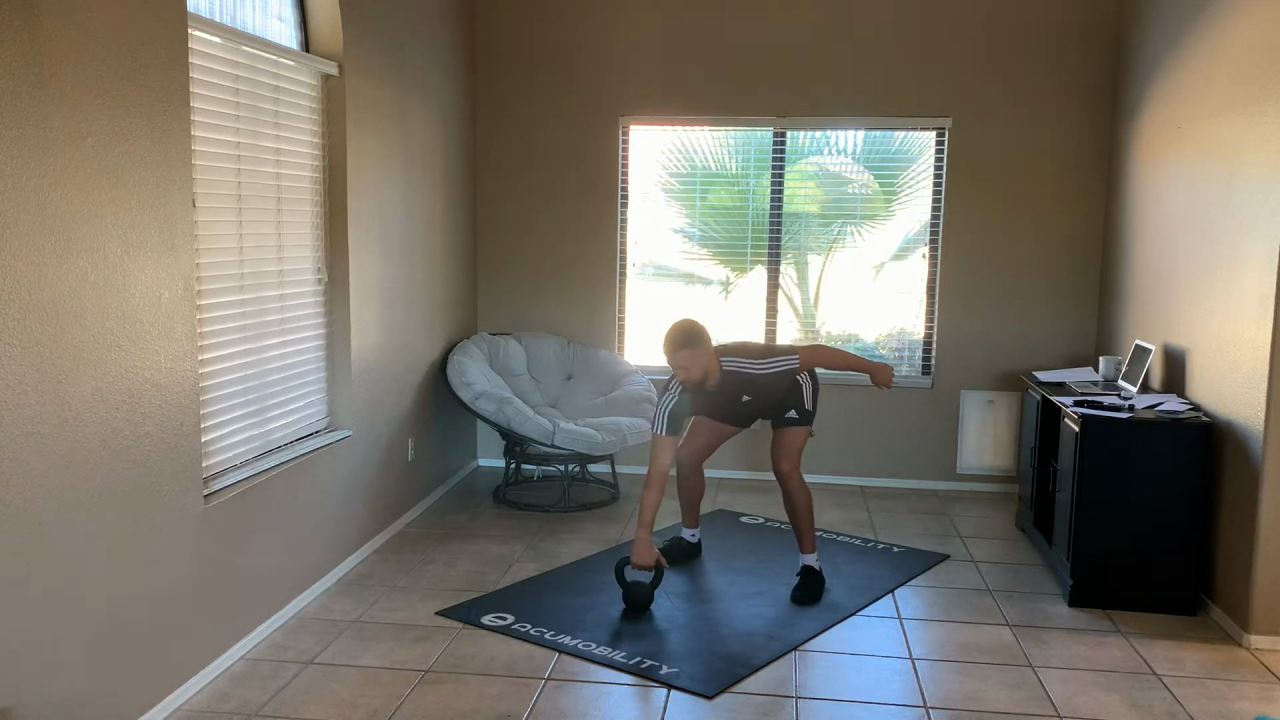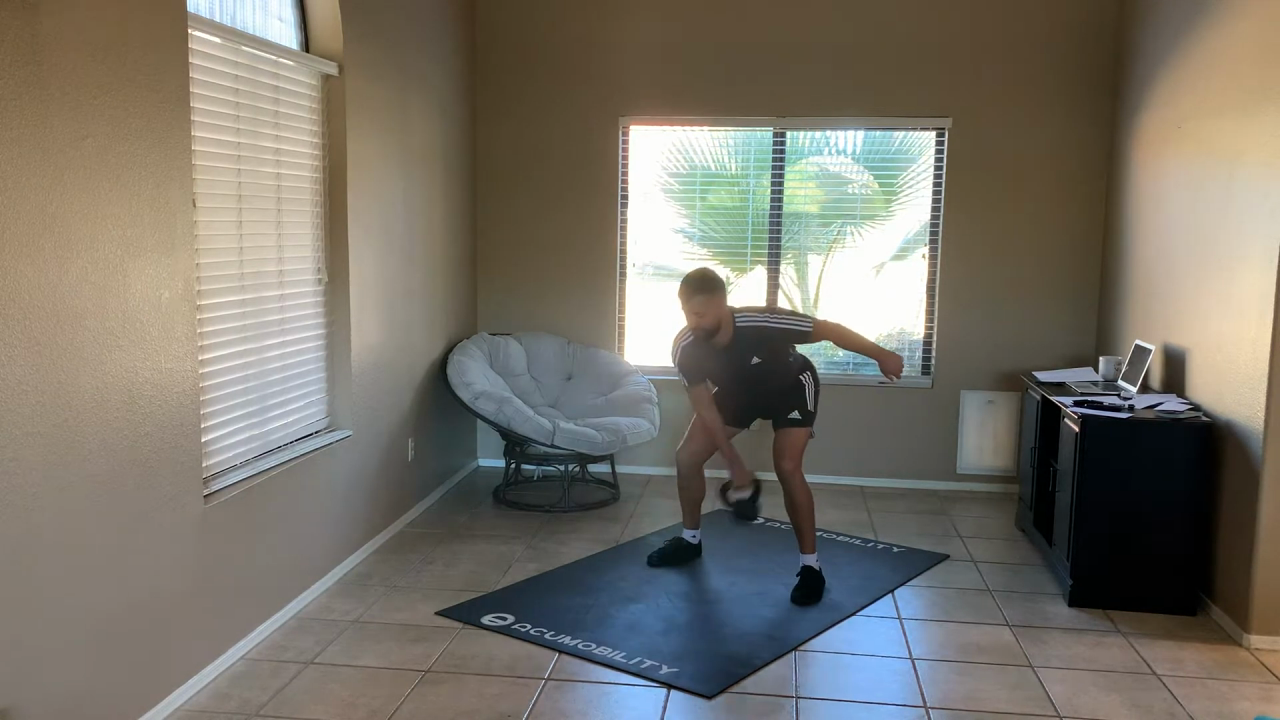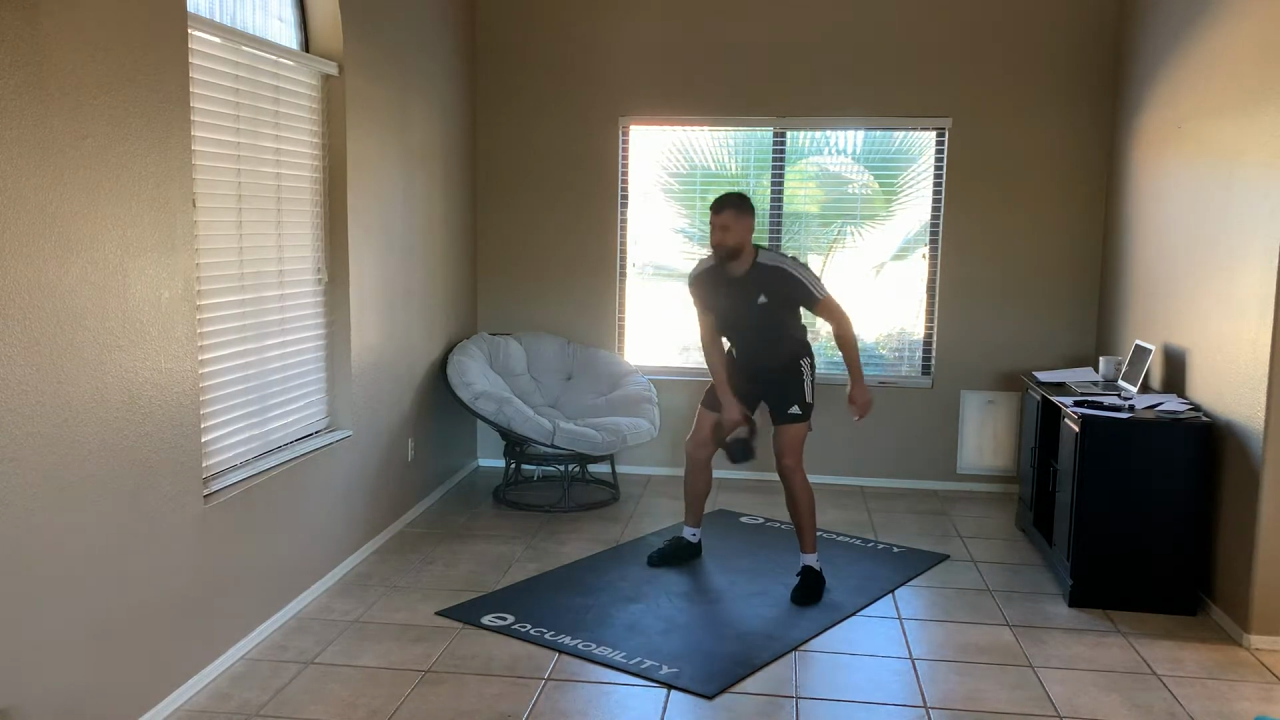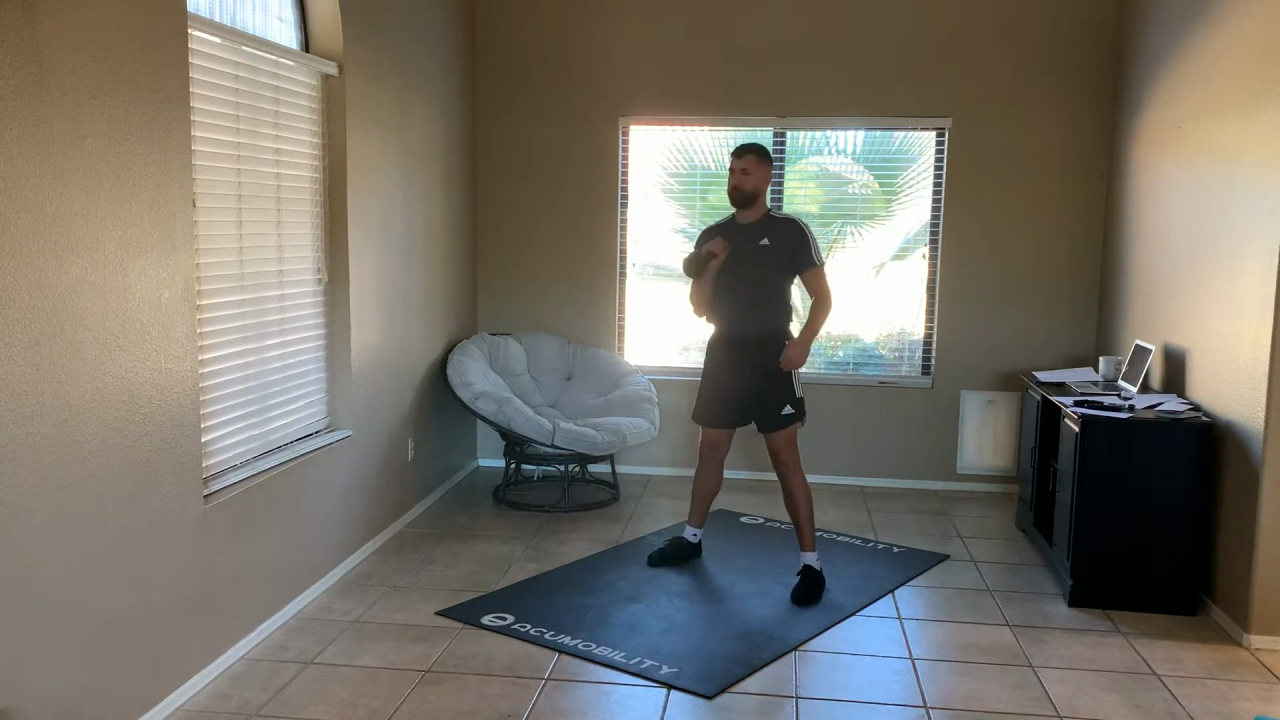
dt=0.5s
person 1, frame 1
left shoulder: (751, 364)
right shoulder: (675, 397)
left elbow: (815, 353)
right elbow: (658, 469)
left wrist: (873, 368)
right wrist: (642, 537)
left hip: (789, 389)
left knee: (785, 468)
right knee: (686, 457)
left ankle: (810, 566)
right ankle: (690, 539)
person 1, frame 2
left shoulder: (763, 324)
right shoulder: (685, 349)
left elbow: (828, 330)
right elbow: (706, 411)
left wrist: (881, 356)
right wrist: (735, 466)
left hip: (792, 387)
right hip: (739, 392)
left knee: (786, 467)
right knee: (687, 457)
left ankle: (810, 566)
right ankle: (690, 539)
person 1, frame 3
left shoulder: (783, 271)
right shoulder: (703, 277)
left elbow: (836, 319)
right elbow: (711, 339)
left wrist: (857, 381)
right wrist: (728, 399)
left hip: (789, 369)
right hip: (740, 368)
left knee: (788, 464)
right knee: (698, 448)
left ankle: (810, 566)
right ankle: (690, 538)
person 1, frame 4
left shoulder: (790, 231)
right shoulder: (712, 236)
left elbow: (822, 296)
right elbow: (701, 307)
left wrist: (804, 341)
right wrist: (710, 268)
left hip: (771, 353)
right hip: (723, 351)
left knee: (785, 458)
right knee: (710, 449)
left ankle: (810, 563)
right ankle: (691, 537)
